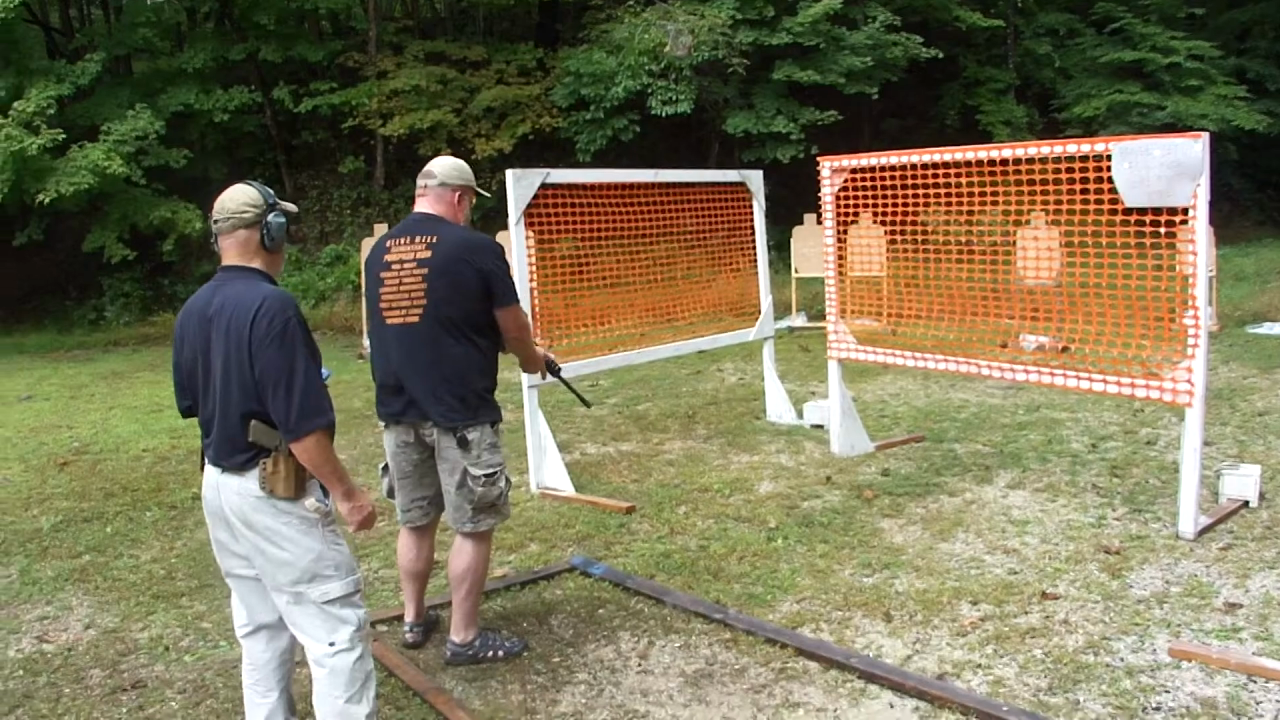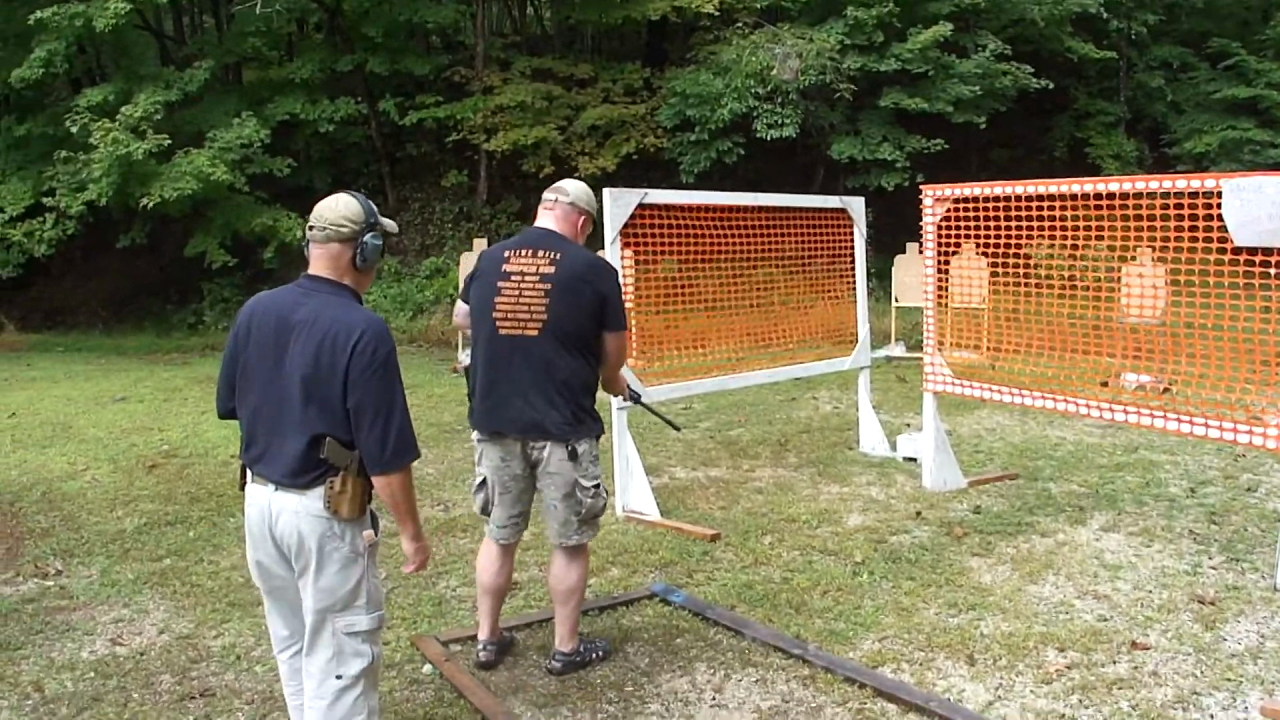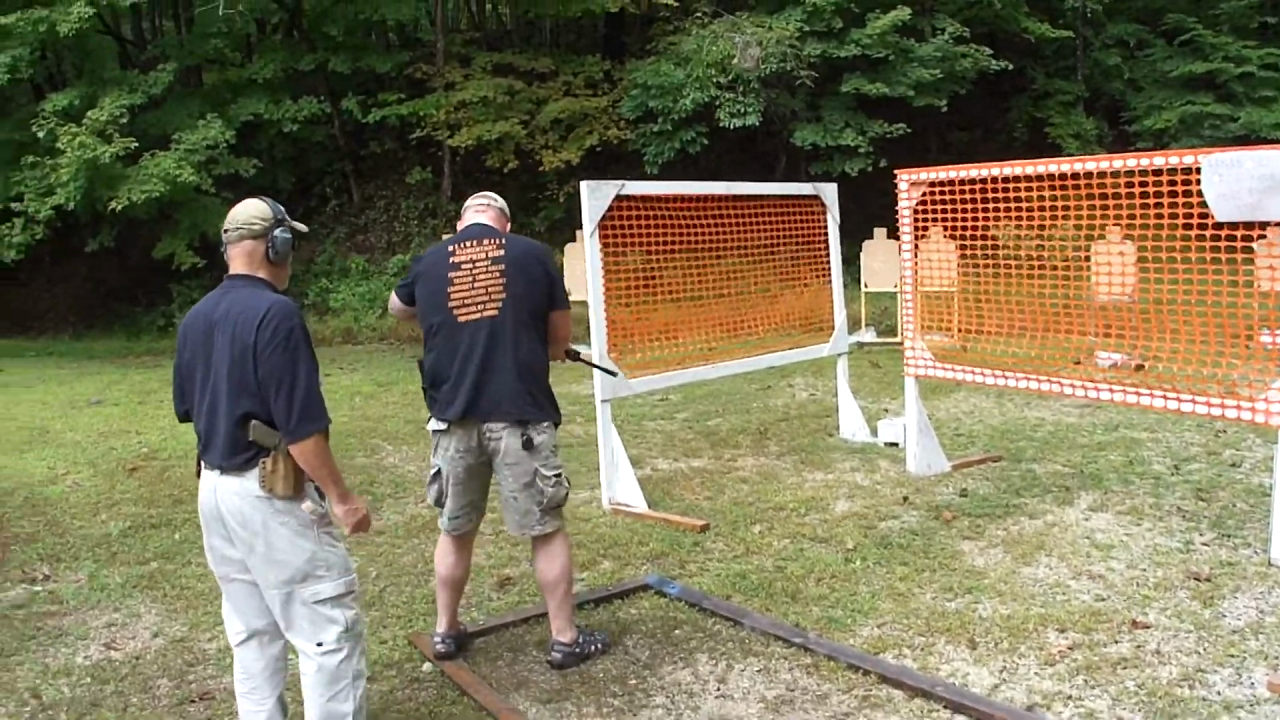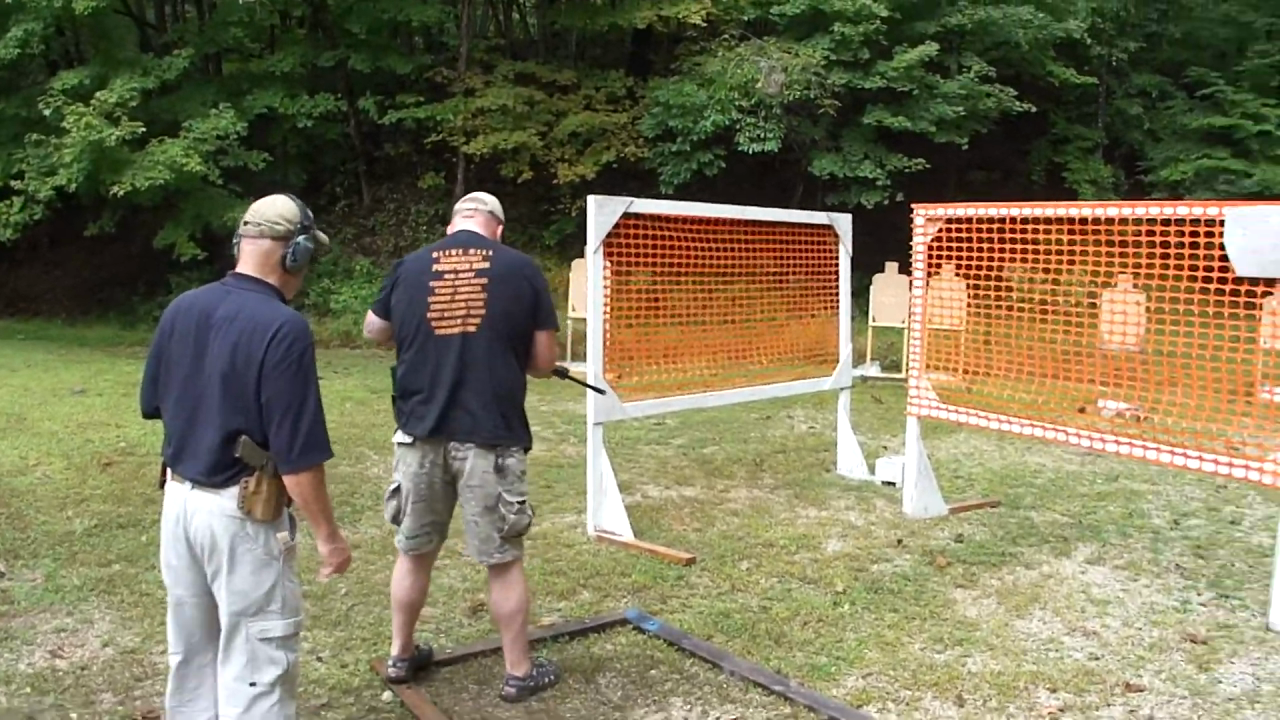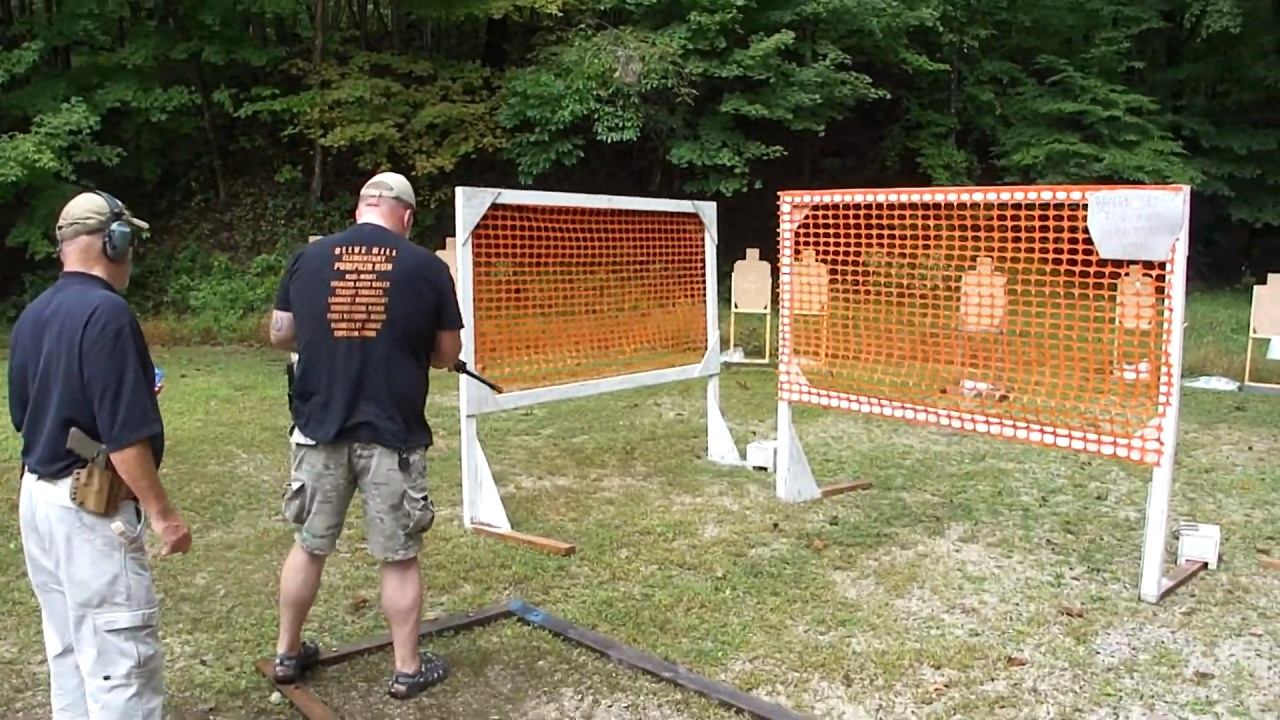
dt=1s
person 1, frame 1
left shoulder: (191, 312)
right shoulder: (271, 306)
right elbow: (303, 423)
right wrist: (346, 492)
left hip: (219, 485)
right hip: (277, 491)
left knee: (259, 625)
right knee: (333, 624)
person 1, frame 2
left shoulder: (256, 310)
right shoulder: (363, 330)
left elbow: (229, 405)
right elbow: (386, 453)
right wrist: (412, 532)
left hip: (260, 499)
right hip: (325, 512)
left knee: (291, 638)
right knee: (341, 654)
person 1, frame 3
left shoulder: (194, 318)
right shoulder: (276, 313)
left elbow: (188, 408)
right elbow: (302, 426)
right wrist: (341, 496)
left hip: (214, 488)
right hip: (272, 493)
left knee: (250, 631)
right knee: (329, 627)
person 1, frame 4
left shoulder: (182, 309)
right shoulder: (283, 328)
left elbow: (153, 403)
right elbow: (298, 454)
right wrist: (327, 534)
left hip: (179, 498)
right hip: (241, 512)
left knee: (192, 647)
right knee: (257, 662)
person 1, frame 5
left shoulder: (31, 315)
right shoulder: (106, 312)
right elbow: (125, 437)
right wrist: (162, 513)
left hip: (38, 495)
right hip: (92, 505)
left knee: (69, 649)
right knee: (122, 658)
person 2, frame 1
left shoulder: (380, 250)
right shoulder: (477, 248)
right elbow: (514, 330)
right wrist: (532, 358)
left hip: (398, 411)
right hip: (462, 412)
left knee: (415, 521)
right knee: (473, 526)
left ankle: (413, 620)
right ankle: (464, 637)
person 2, frame 2
left shoulder: (488, 260)
right shoulder: (594, 270)
left elbow: (461, 320)
right elbow: (613, 354)
right wrist: (612, 382)
left hip: (495, 423)
right hip: (563, 429)
left knee: (499, 536)
right knee: (570, 542)
left ankle: (487, 639)
right ankle: (566, 648)
person 2, frame 3
left shoulder: (428, 261)
right shoulder: (534, 254)
left elbow: (397, 308)
right elbow: (561, 337)
left hip: (453, 416)
right hip: (521, 415)
left knee: (455, 528)
right knee: (546, 529)
left ankle: (445, 632)
right ankle: (565, 638)
person 2, frame 4
left shoulder: (409, 267)
right shoulder: (523, 269)
left elbow: (374, 332)
right elbow: (544, 362)
left hip: (420, 432)
right hip: (492, 436)
left knee: (414, 548)
right knee: (504, 559)
left ankle: (401, 654)
right ankle: (519, 672)
person 2, frame 5
left shoulder: (307, 257)
right shoulder: (427, 267)
left elbow: (280, 335)
right elbow: (447, 356)
left hip: (319, 429)
right hip: (392, 434)
left knee: (308, 545)
right knee: (400, 556)
left ankle: (287, 653)
right ankle: (408, 669)
